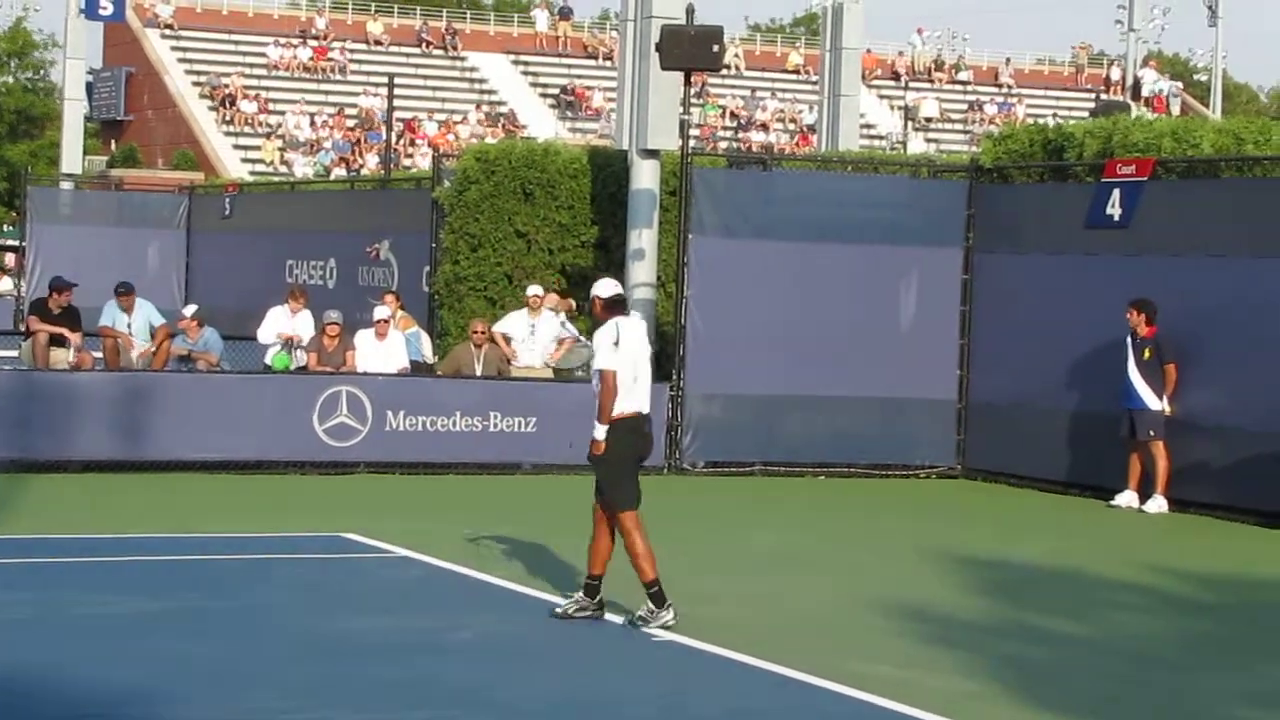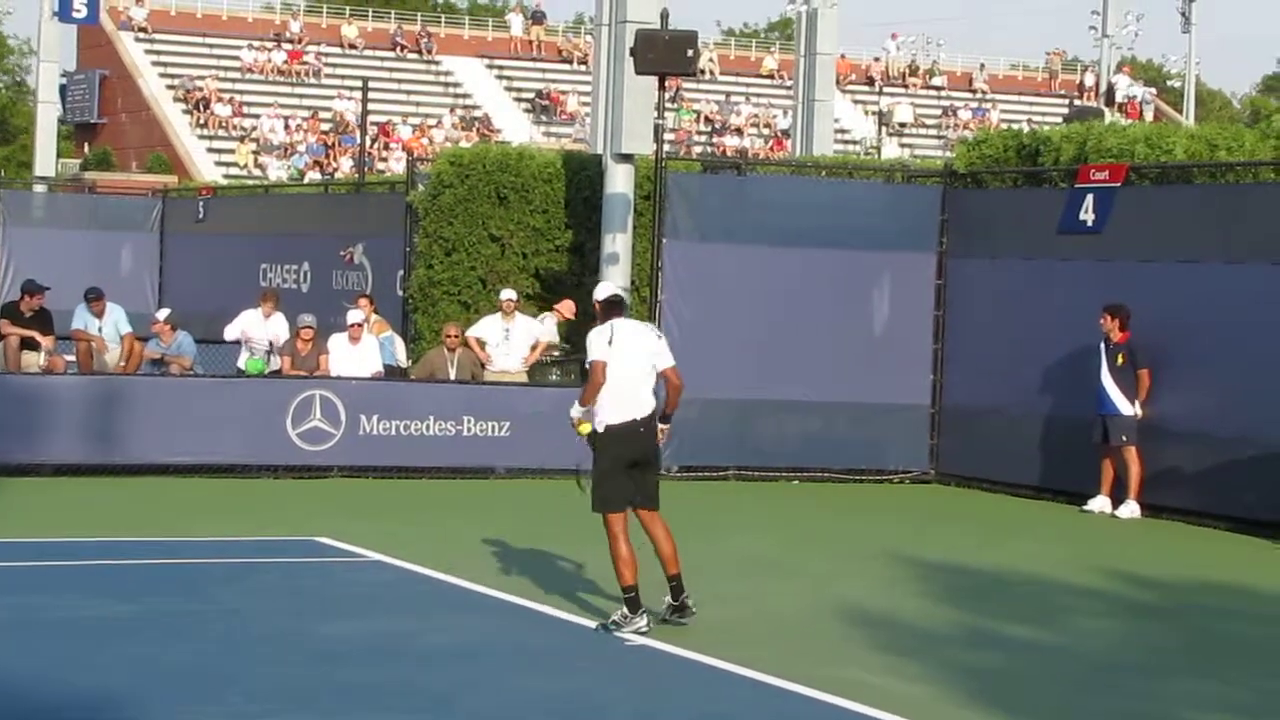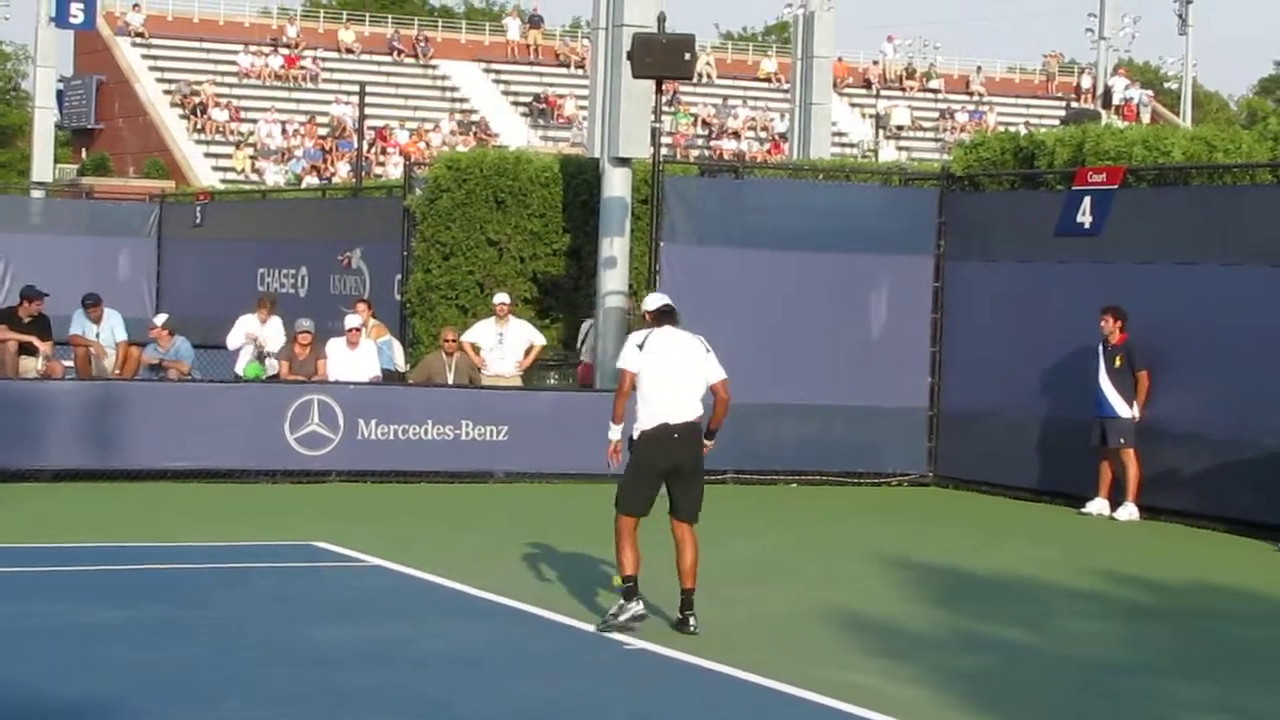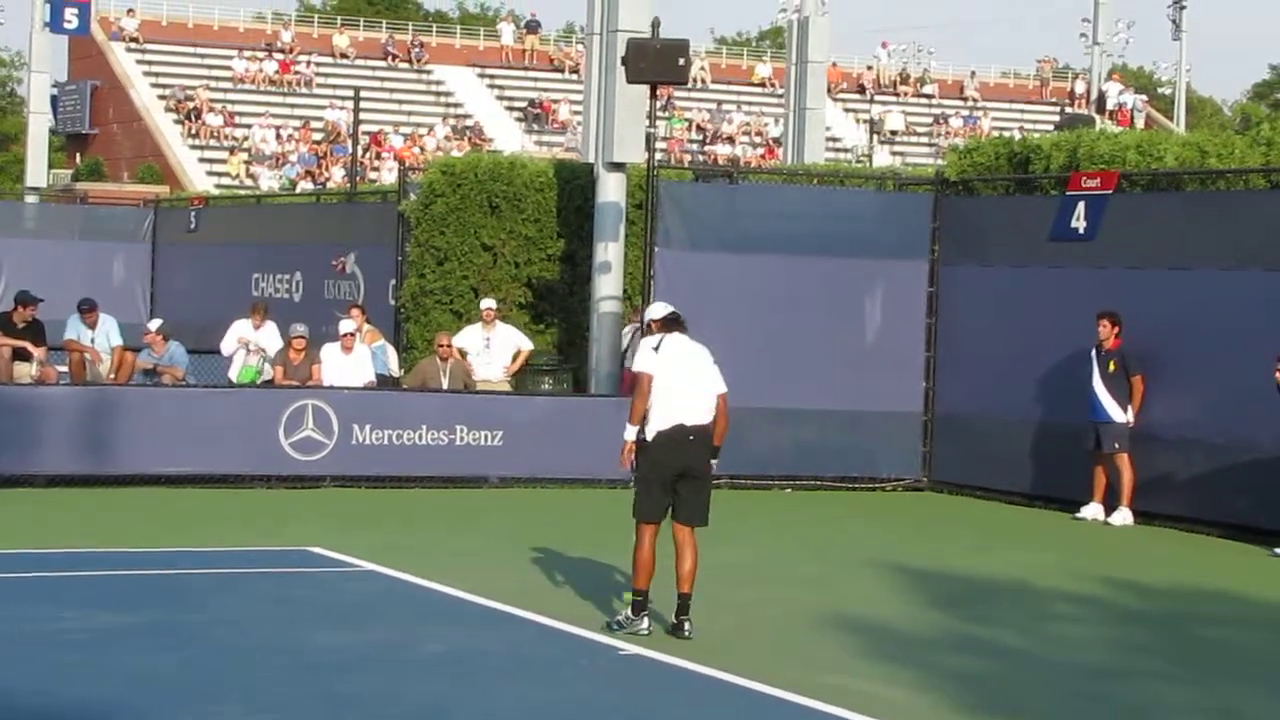
dt=0.5s
person 1, frame 1
left shoulder: (605, 334)
right shoulder: (637, 323)
left elbow: (609, 388)
left wrist: (599, 435)
left hip: (619, 431)
right hip: (640, 426)
left knee: (627, 522)
right knee: (603, 514)
left ankle: (659, 605)
right ankle: (590, 596)
person 1, frame 2
left shoulder: (600, 334)
right shoulder: (650, 332)
left elbow: (597, 378)
right elbow: (675, 382)
left wrist: (578, 410)
right wrist: (665, 420)
left hip: (613, 436)
right hip: (645, 431)
left knee: (616, 527)
right knee: (651, 516)
left ankle: (633, 612)
right ankle: (679, 598)
person 1, frame 3
left shoulder: (639, 340)
right shoulder: (699, 344)
left elbow: (625, 388)
right elbow: (724, 397)
left wrist: (614, 434)
right wrist: (709, 437)
left hip: (652, 440)
right hip: (689, 439)
left knee: (626, 522)
right knee: (684, 527)
left ankle: (630, 598)
right ankle: (687, 612)
person 1, frame 4
left shoulder: (652, 345)
right shoulder: (704, 353)
left elbow: (643, 390)
right elbow: (722, 409)
left wrist: (630, 435)
right wrist: (713, 454)
left hip: (662, 443)
right hip: (699, 443)
left knee: (647, 530)
right knee: (685, 532)
left ankle: (638, 614)
right ankle: (682, 617)
person 2, frame 1
left shoulder: (1157, 340)
right shoulder: (1130, 339)
left elbow: (1171, 372)
left wrist: (1164, 399)
right wrist: (1131, 395)
left hip: (1151, 405)
right hip: (1133, 404)
left knee: (1156, 448)
right knee: (1134, 448)
left ankle: (1159, 498)
right ankle: (1131, 493)
person 2, frame 2
left shoulder: (1130, 346)
right shoulder: (1104, 345)
left elbow: (1144, 378)
left wrist: (1137, 405)
right wrist: (1104, 401)
left hip: (1123, 410)
right hip: (1105, 409)
left knee: (1129, 453)
right knee: (1107, 453)
left ankle: (1132, 503)
right ankle: (1103, 499)
person 2, frame 3
left shoulder: (1128, 348)
right shoulder: (1102, 347)
left elbow: (1143, 380)
left wrist: (1136, 408)
right wrist: (1102, 404)
left hip: (1121, 413)
right hip: (1103, 412)
left knee: (1127, 455)
right knee: (1105, 455)
left ankle: (1130, 506)
right ankle: (1102, 501)
person 2, frame 4
left shoulder: (1123, 353)
right shoulder: (1095, 352)
left elbow: (1138, 385)
left wrist: (1132, 413)
right wrist: (1097, 408)
left hip: (1116, 417)
right hip: (1098, 416)
left knee: (1121, 460)
right knee: (1099, 460)
left ankle: (1124, 510)
right ankle: (1096, 505)
